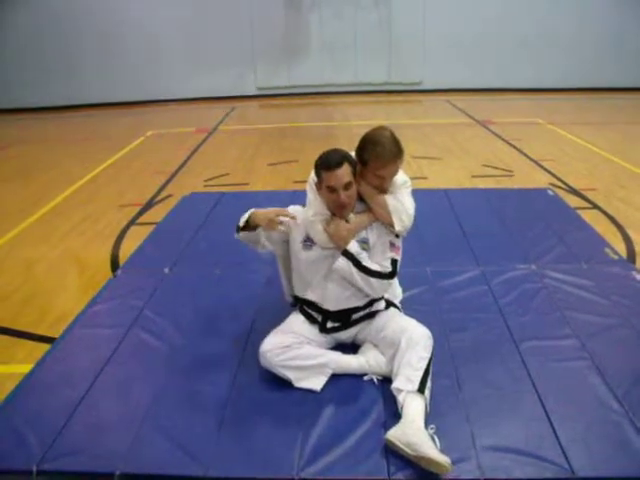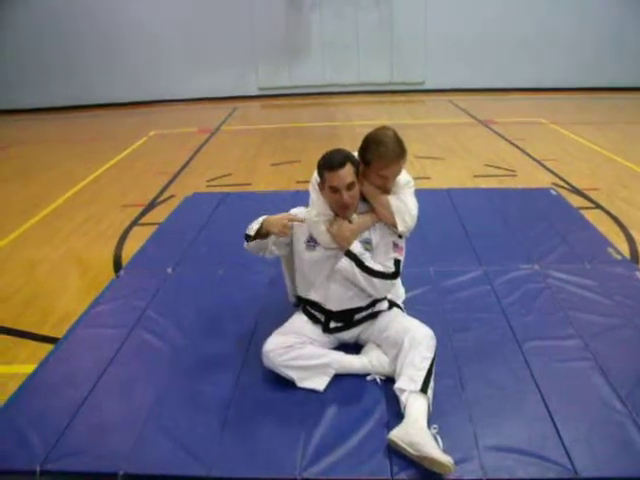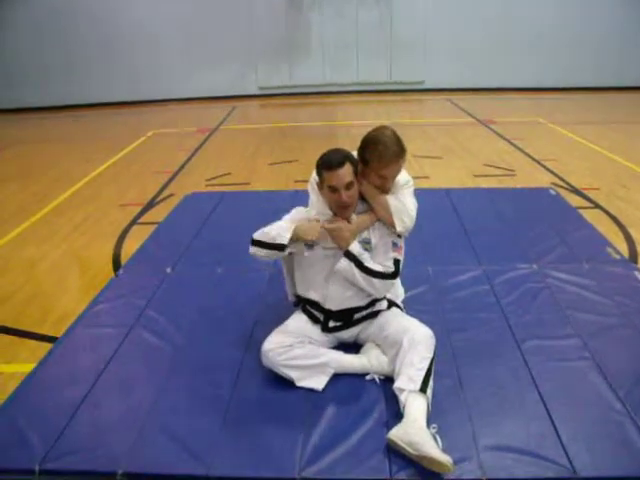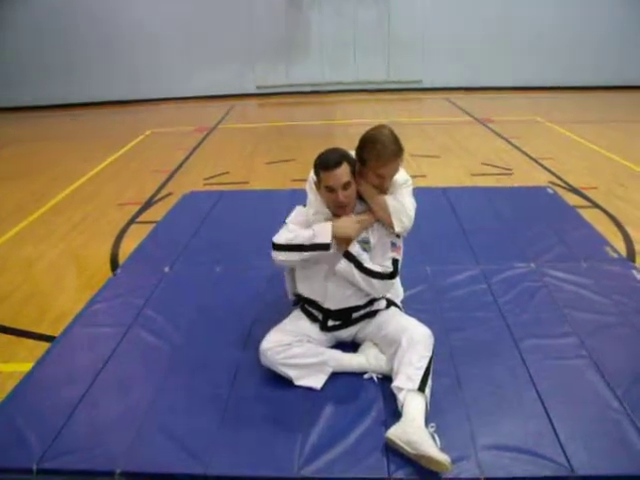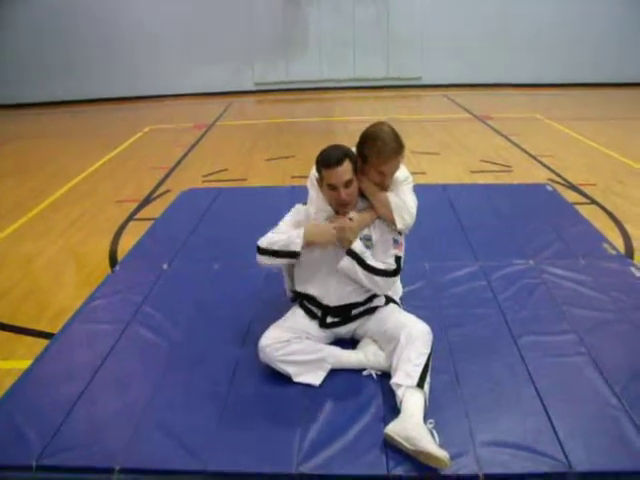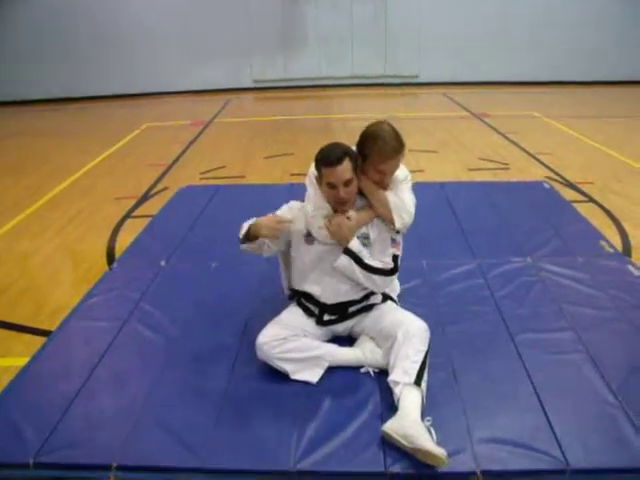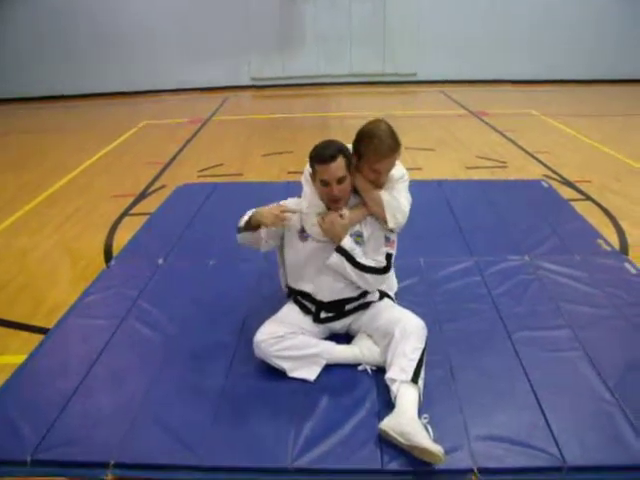
dt=0.2s
person 1, frame 1
left shoulder: (378, 223)
right shoulder: (300, 218)
left elbow: (380, 285)
right elbow: (255, 238)
left wrist: (347, 246)
right wrist: (254, 218)
left hip: (369, 314)
right hip: (316, 317)
left knee: (418, 337)
right knee: (271, 353)
left ankle: (412, 426)
right ankle: (370, 363)
person 1, frame 2
left shoulder: (381, 223)
right shoulder: (304, 218)
left elbow: (383, 285)
right elbow: (259, 246)
left wrist: (350, 247)
right wrist: (266, 225)
left hip: (372, 315)
right hip: (318, 317)
left knee: (421, 337)
right knee: (274, 352)
left ankle: (415, 425)
right ankle: (372, 362)
person 1, frame 3
left shoulder: (381, 222)
right shoulder: (305, 217)
left elbow: (383, 284)
right elbow: (259, 244)
left wrist: (349, 247)
right wrist: (294, 232)
left hip: (371, 314)
right hip: (317, 316)
left knee: (420, 337)
right knee: (272, 352)
left ankle: (414, 425)
right ankle: (371, 361)
person 1, frame 4
left shoulder: (379, 222)
right shoulder: (306, 215)
left elbow: (382, 284)
right elbow: (280, 250)
left wrist: (349, 248)
right wrist: (333, 230)
left hip: (368, 313)
right hip: (316, 316)
left knee: (419, 336)
right knee: (271, 350)
left ankle: (412, 424)
right ankle: (370, 361)
person 1, frame 5
left shoulder: (381, 219)
right shoulder: (304, 214)
left elbow: (385, 281)
right elbow: (266, 251)
left wrist: (352, 244)
right wrist: (306, 236)
left hip: (368, 310)
right hip: (315, 312)
left knee: (418, 333)
right knee: (270, 347)
left ankle: (411, 421)
right ankle: (368, 357)
person 1, frame 6
left shoulder: (378, 217)
right shoulder: (299, 212)
left elbow: (384, 280)
right elbow: (255, 242)
left wrist: (349, 243)
right wrist: (256, 227)
left hip: (365, 307)
right hip: (312, 309)
left knee: (415, 330)
right knee: (268, 345)
left ankle: (409, 418)
right ankle: (366, 354)
person 1, frame 7
left shoulder: (373, 214)
right shoulder: (296, 209)
left elbow: (375, 278)
right elbow: (253, 238)
left wrist: (342, 241)
right wrist: (256, 217)
left hip: (362, 305)
right hip: (309, 307)
left knee: (412, 328)
right knee: (265, 343)
left ankle: (406, 415)
right ankle: (363, 352)
